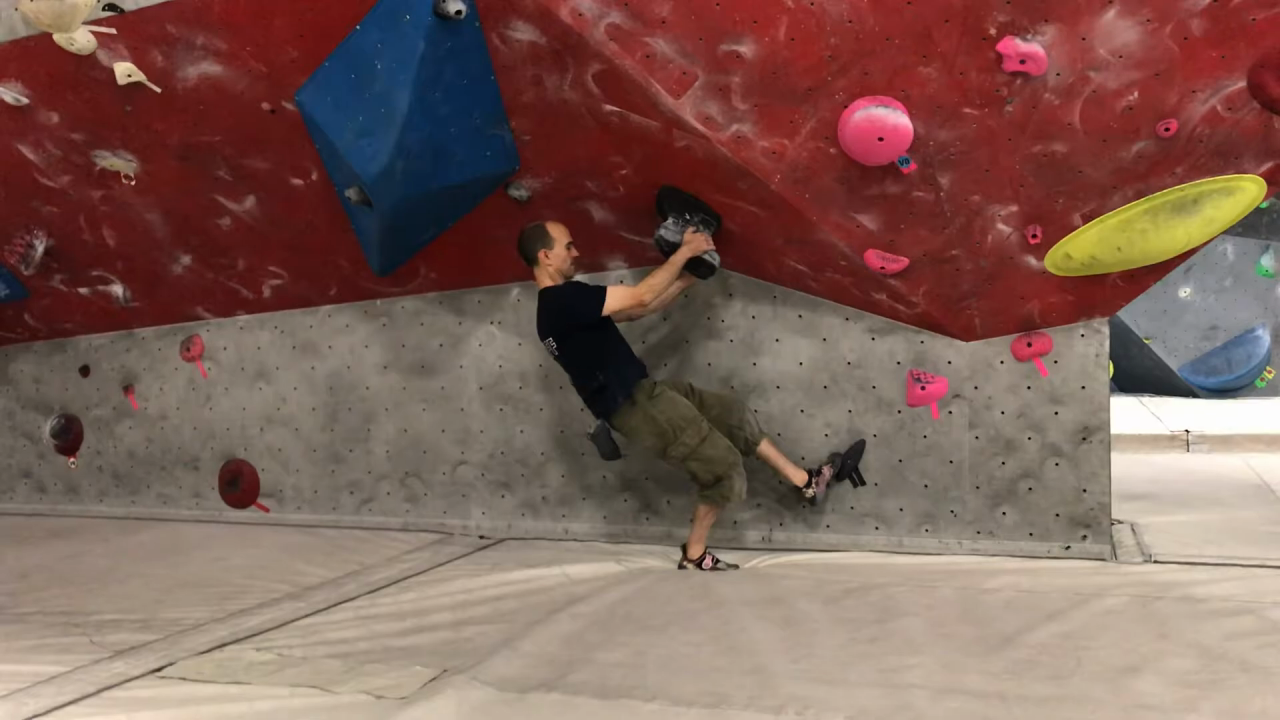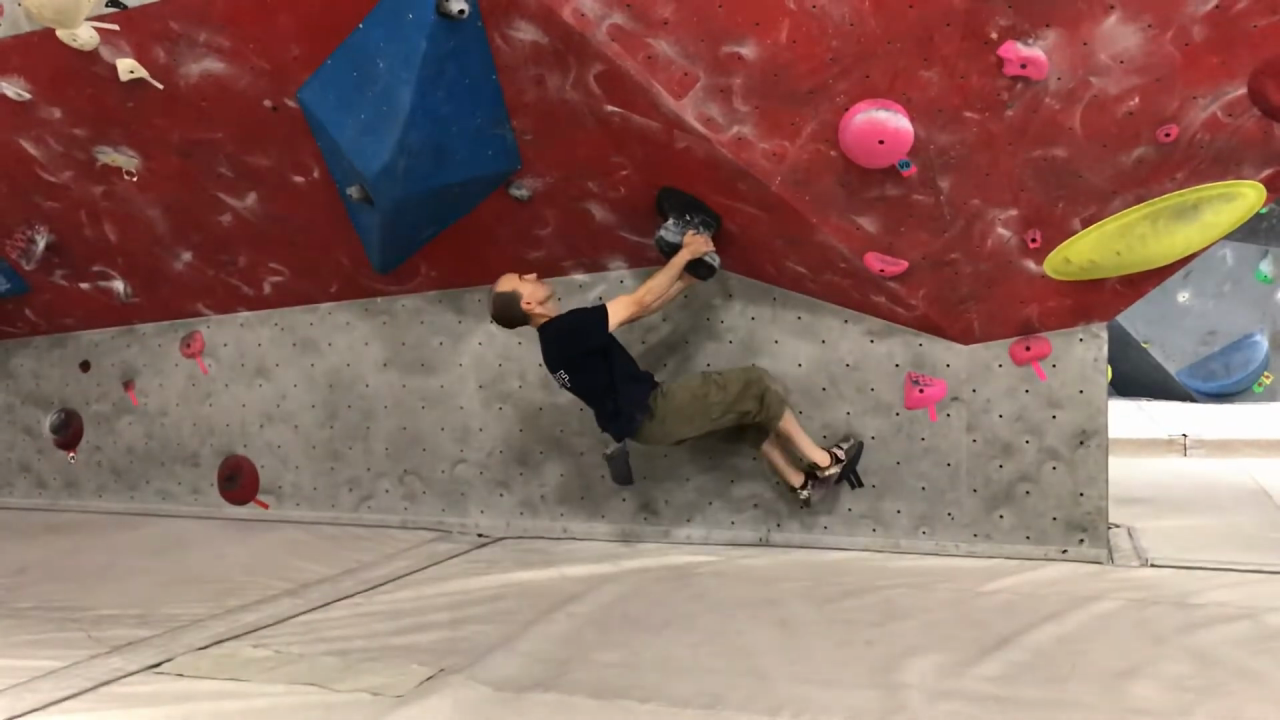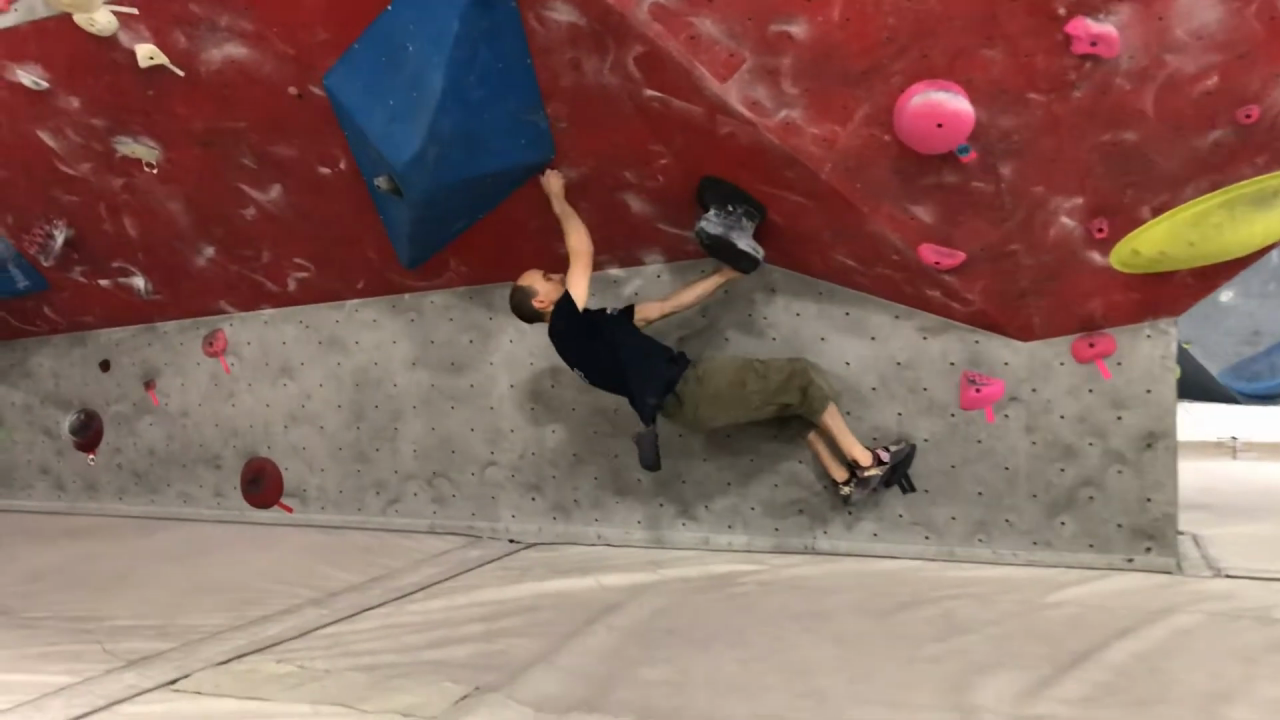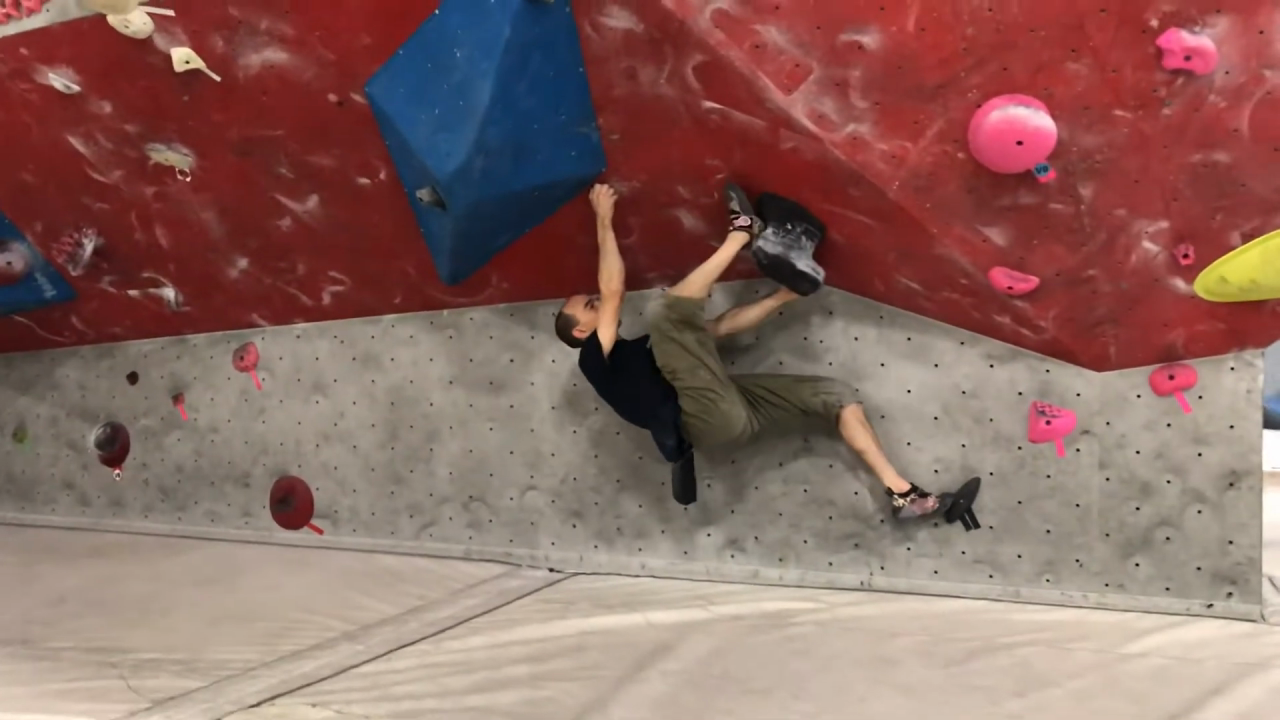
dt=1s
person 1, frame 1
left shoulder: (561, 305)
right shoulder: (563, 299)
left elbow: (634, 311)
right elbow: (640, 298)
left wrist: (688, 277)
right wrist: (685, 251)
left hip: (641, 392)
right hip: (634, 404)
left knee: (735, 415)
right knee: (723, 466)
left ankle: (806, 482)
right ankle: (694, 554)
person 1, frame 2
left shoulder: (562, 334)
right shoulder: (566, 331)
left elbow: (635, 309)
right elbow: (639, 303)
left wrist: (687, 277)
right wrist: (685, 254)
left hip: (645, 414)
right hip: (650, 414)
left knee: (750, 407)
right knee: (756, 386)
left ankle: (801, 483)
right ankle: (820, 461)
person 1, frame 3
left shoulder: (588, 324)
right shoulder: (568, 326)
left elbow: (663, 307)
right elbow: (583, 252)
left wrist: (723, 276)
right wrist: (557, 198)
left hip: (685, 391)
right hip: (688, 395)
left knee: (793, 392)
right knee: (801, 377)
left ankle: (845, 478)
right ankle: (863, 459)
person 1, frame 4
left shoulder: (644, 348)
right shoulder: (596, 358)
left elbow: (719, 326)
right elbow: (613, 290)
left wrist: (782, 296)
right wrist: (604, 221)
left hip: (732, 408)
right hip: (710, 415)
left knee: (835, 393)
right knee: (671, 308)
left ankle: (902, 493)
right ankle: (739, 234)
